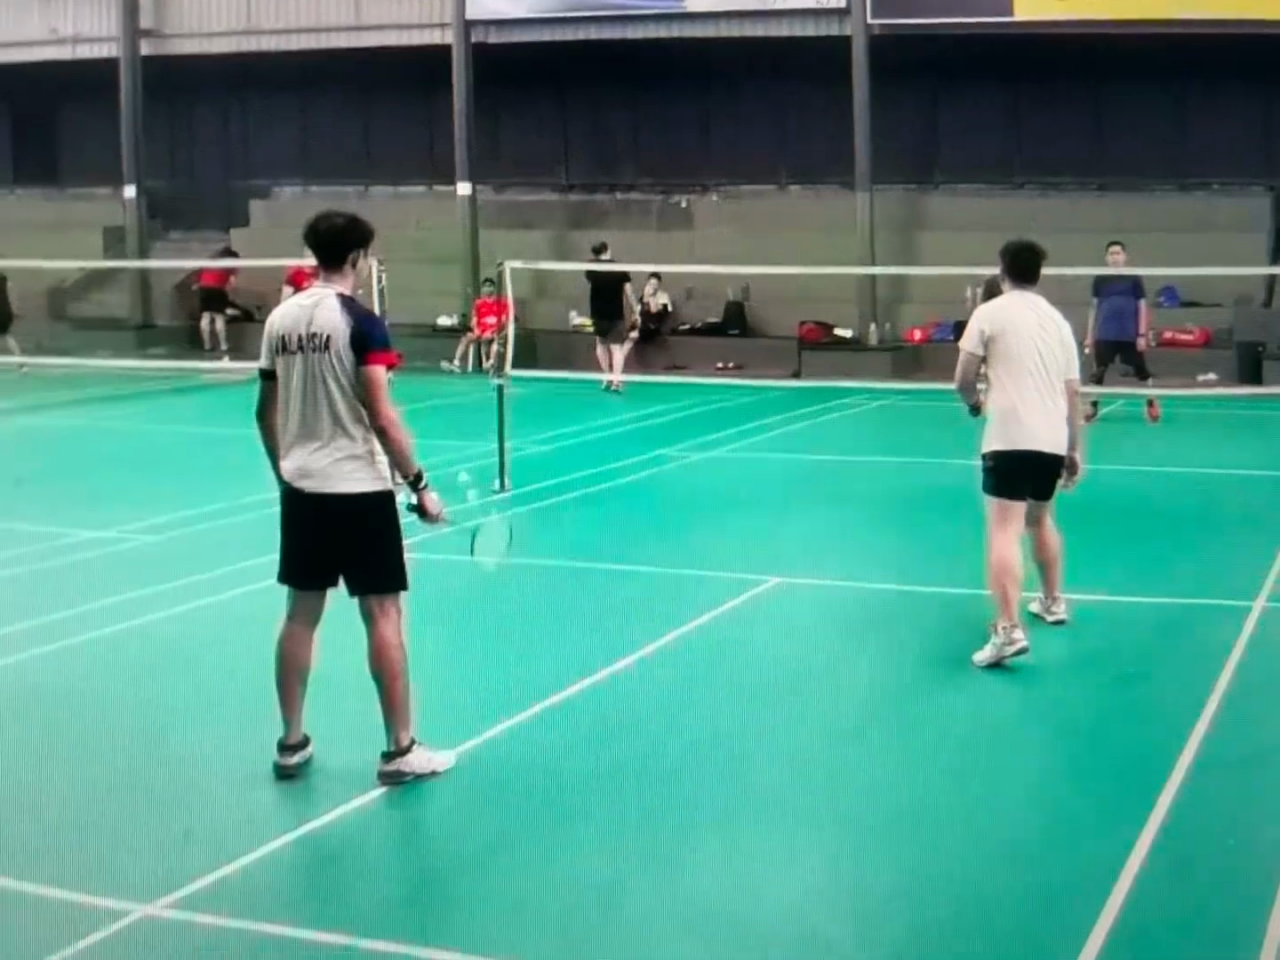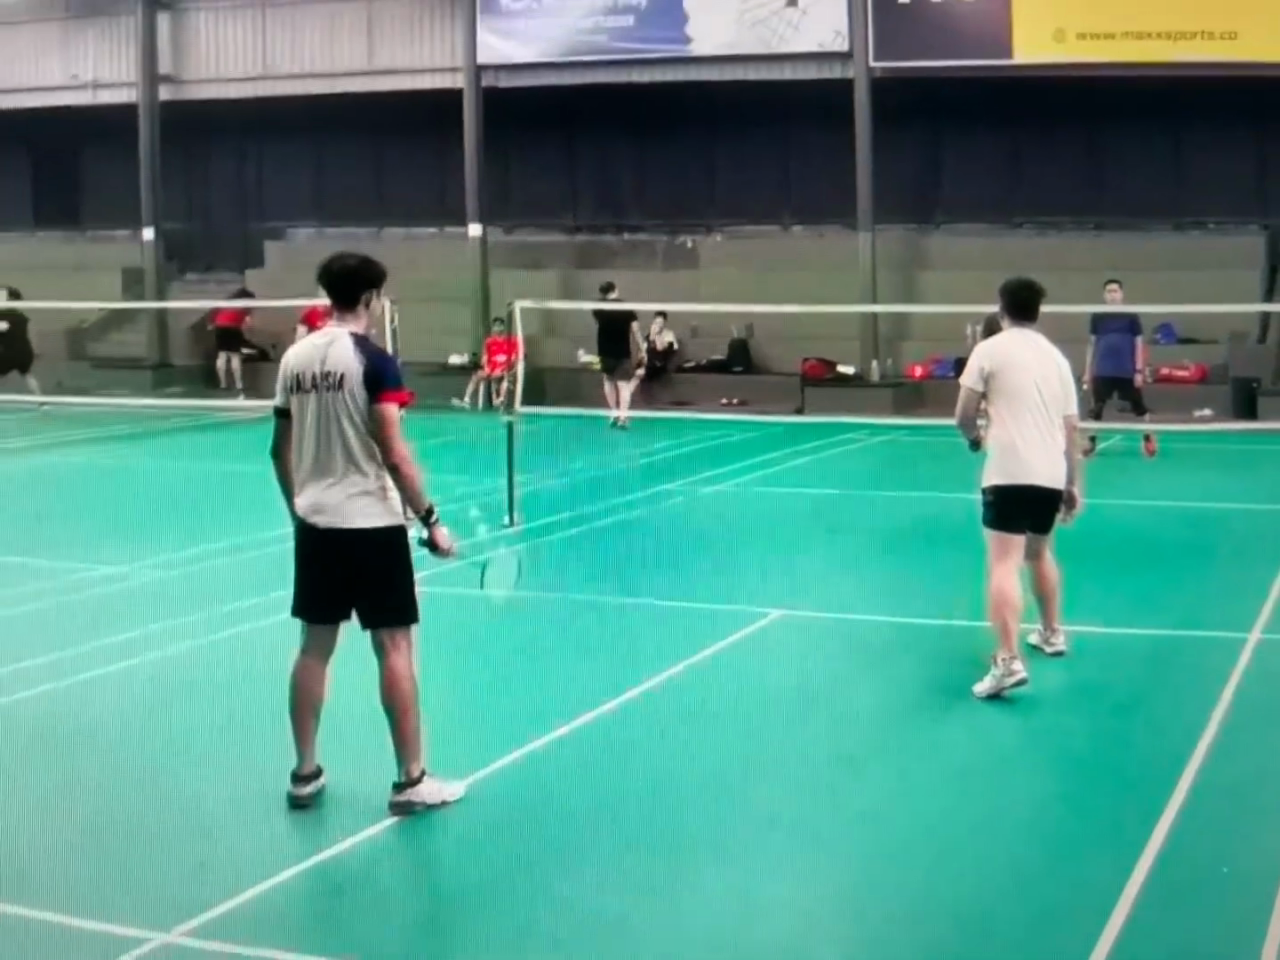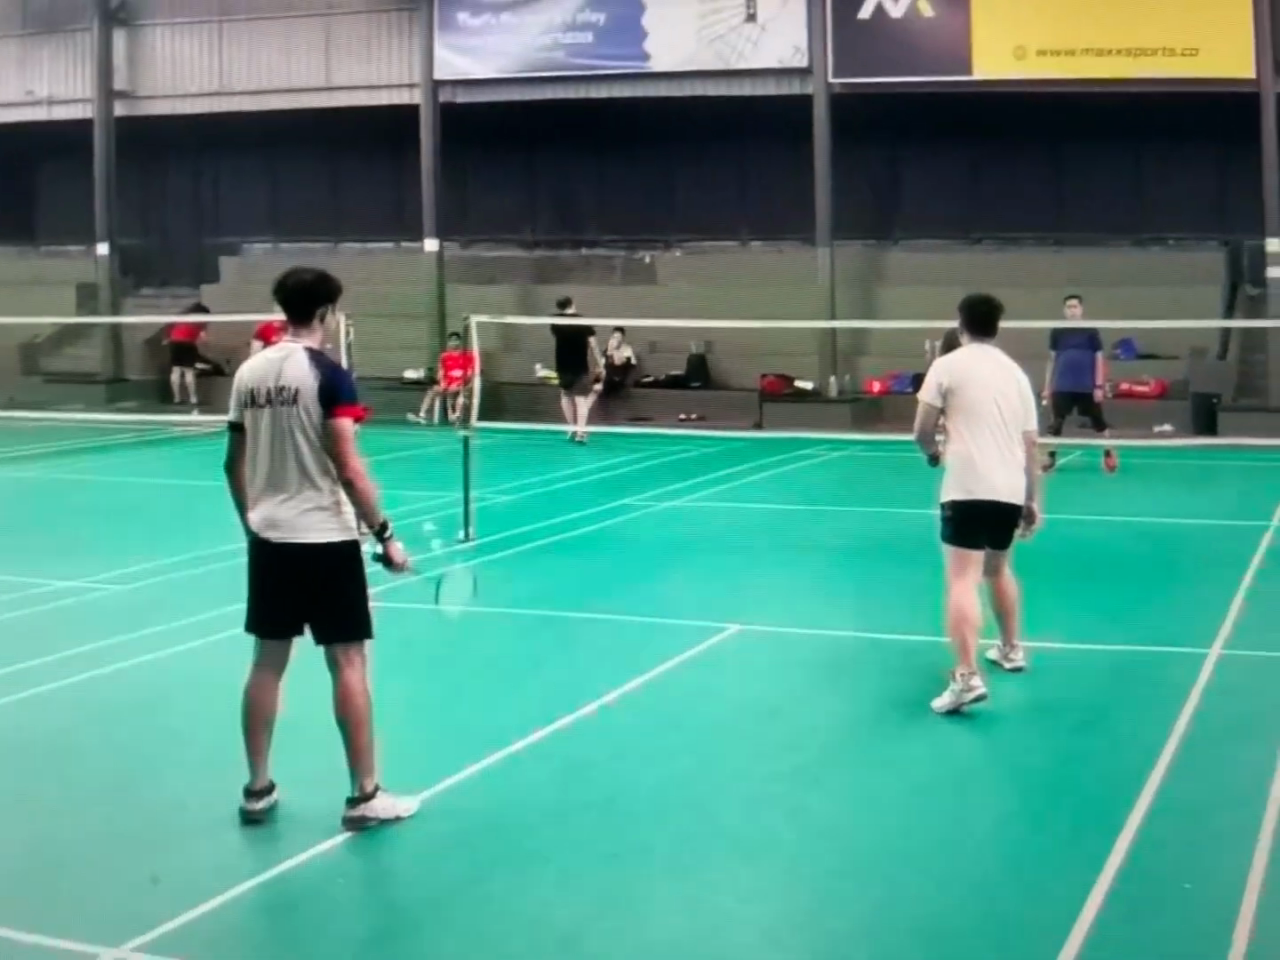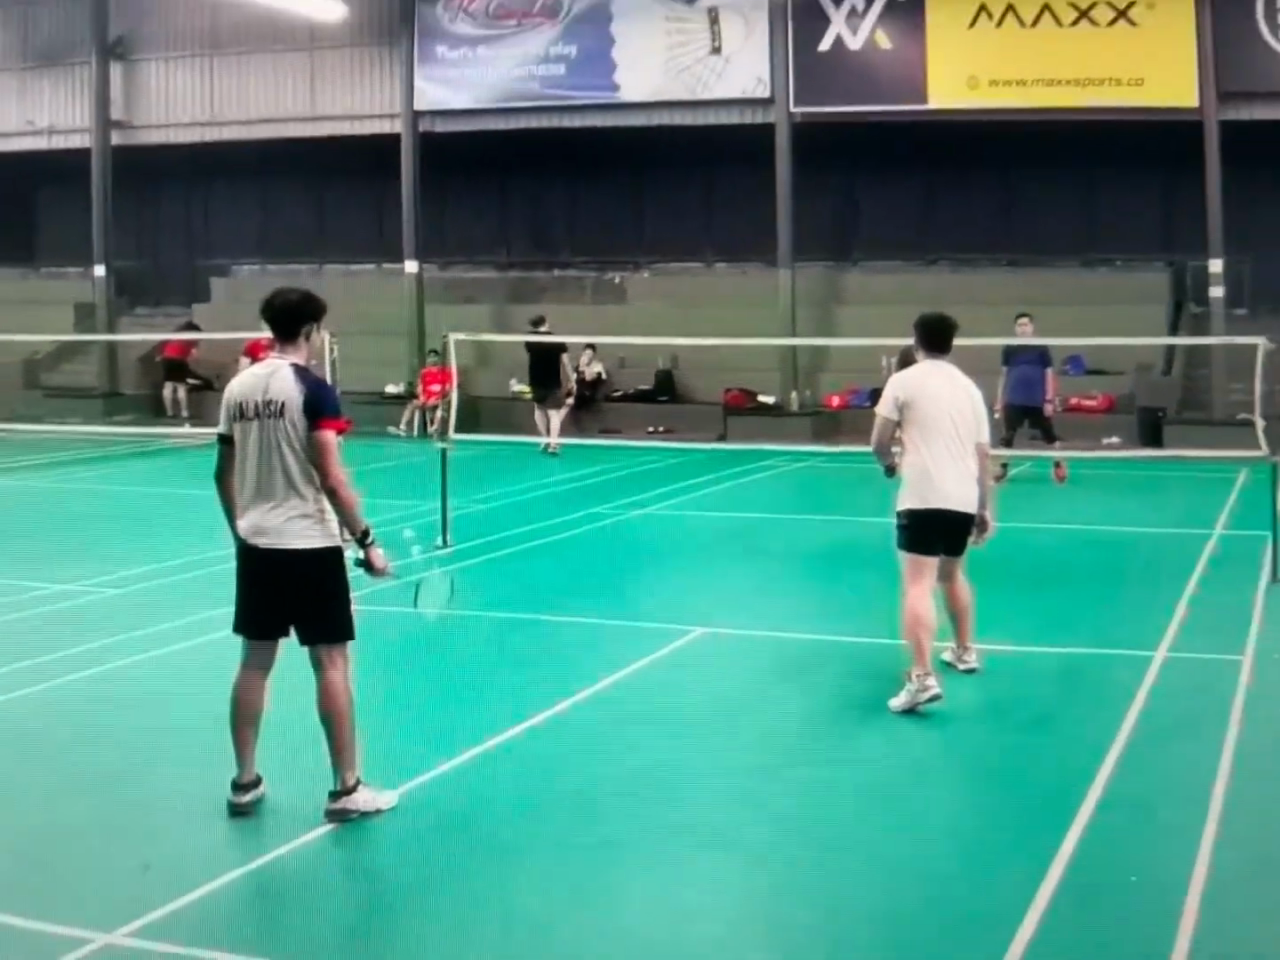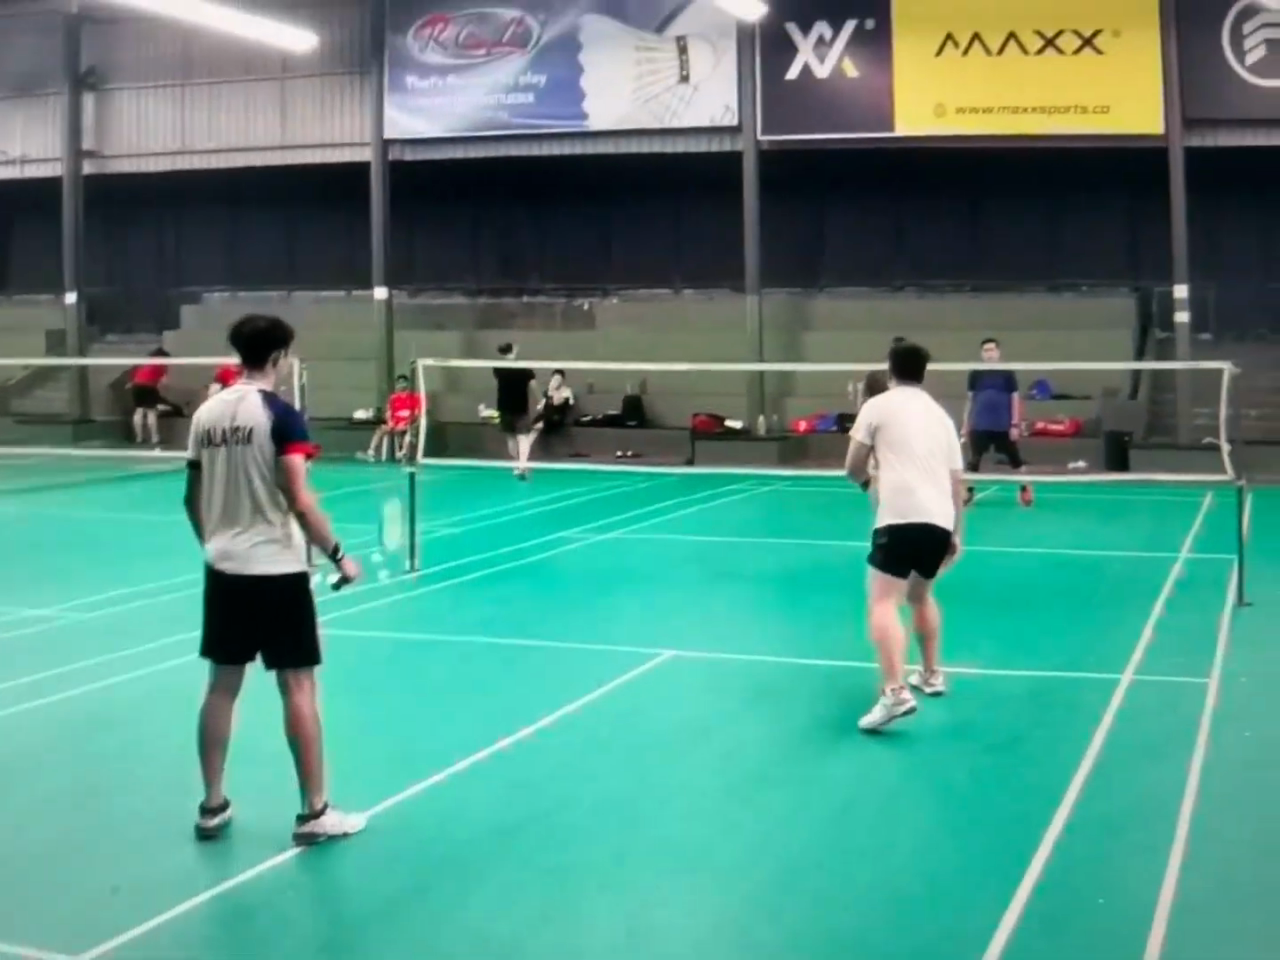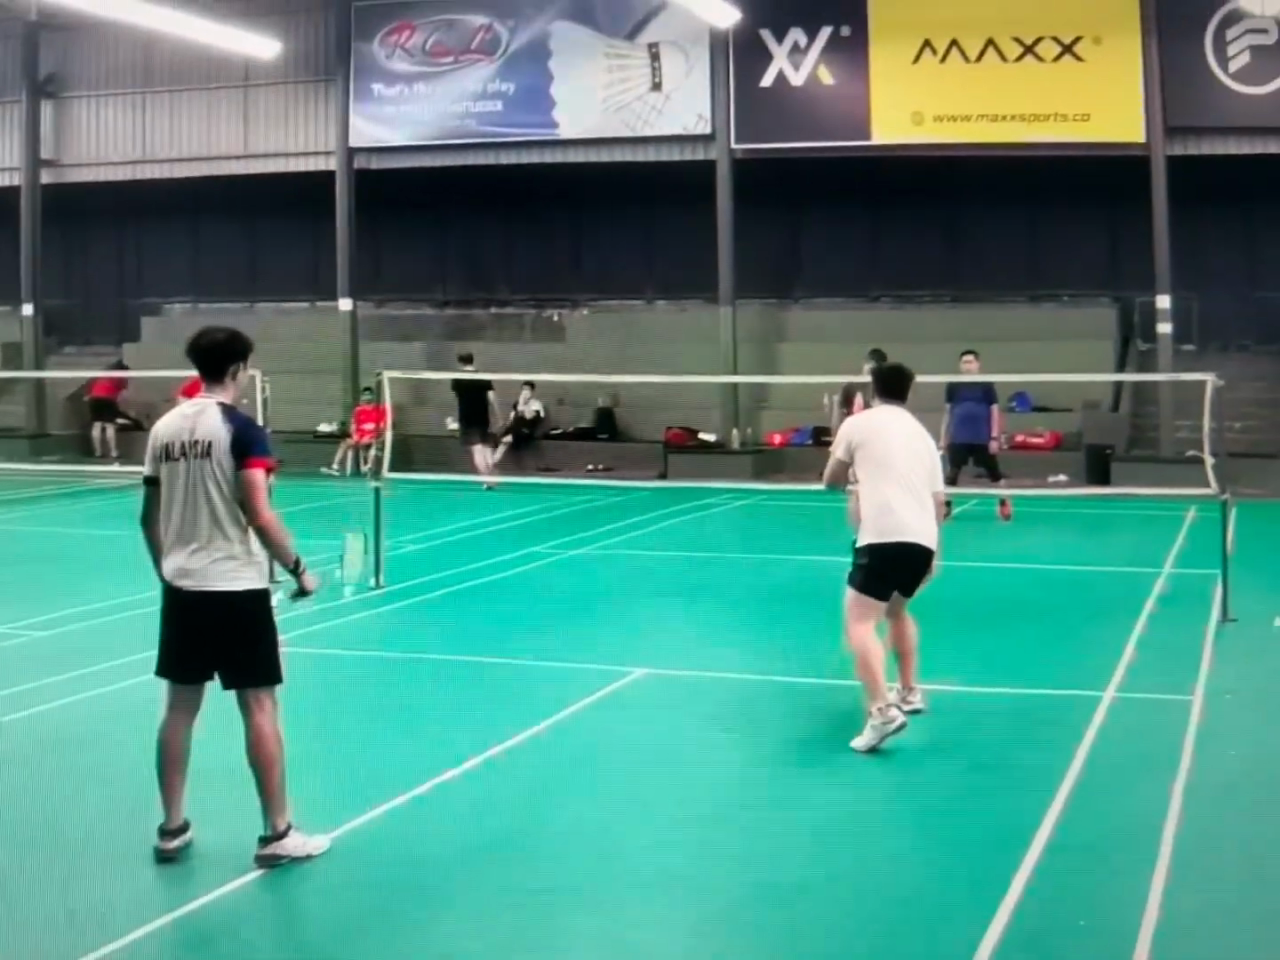
dt=0.3s
person 1, frame 1
left shoulder: (280, 318)
right shoulder: (360, 321)
left elbow: (266, 413)
right elbow: (382, 418)
right wrist: (420, 485)
left hip: (302, 487)
right hip: (358, 489)
left knee: (300, 613)
right knee: (383, 616)
left ankle: (291, 743)
right ankle: (400, 751)
person 1, frame 2
left shoulder: (295, 357)
right shoulder: (372, 360)
left elbow: (280, 450)
right elbow: (395, 456)
right wrist: (431, 520)
left hip: (315, 522)
right hip: (371, 524)
left knee: (315, 646)
right knee: (394, 648)
left ankle: (305, 772)
right ankle: (411, 780)
person 1, frame 3
left shoulder: (249, 372)
right shoulder: (328, 374)
left elbow: (234, 464)
right elbow: (349, 471)
right wrist: (385, 535)
left hip: (270, 538)
right hip: (325, 539)
left knee: (267, 662)
right knee: (348, 665)
left ankle: (257, 789)
right ankle: (365, 796)
person 1, frame 4
left shoulder: (238, 387)
right shoulder: (313, 389)
left elbow: (224, 475)
right elbow: (332, 480)
right wrist: (367, 542)
left hip: (257, 545)
right hip: (310, 545)
left knee: (254, 662)
right knee: (331, 664)
left ankle: (244, 782)
right ankle: (347, 789)
person 1, frame 5
left shoulder: (206, 413)
right shoulder: (280, 415)
left elbow: (193, 500)
right elbow: (300, 504)
right wrist: (338, 556)
left hip: (224, 569)
right hip: (276, 570)
left knee: (222, 686)
right knee: (298, 688)
left ankle: (212, 807)
right ankle: (314, 813)
person 1, frame 6
left shoulder: (164, 427)
right shoulder: (240, 428)
left elbow: (149, 518)
right elbow: (260, 519)
right wrist: (299, 570)
left hip: (182, 586)
right hip: (236, 588)
left knee: (180, 707)
right knee: (259, 709)
left ankle: (171, 828)
right ankle: (277, 834)
person 2, frame 1
left shoulder: (989, 312)
right shoulder: (1057, 319)
left elbow: (962, 380)
right elbow: (1073, 392)
left wrist: (975, 402)
right wrist: (1074, 449)
left hip: (1009, 440)
right hip: (1052, 441)
left knee: (1004, 531)
right knee: (1040, 519)
left ankle: (1009, 630)
right ankle: (1053, 602)
person 2, frame 2
left shoulder: (990, 349)
right shoulder: (1056, 356)
left elbow: (963, 416)
right elbow: (1070, 427)
left wrist: (976, 438)
right wrist: (1073, 483)
left hip: (1009, 474)
right hip: (1051, 475)
left knee: (1003, 565)
right knee: (1039, 552)
left ankle: (1008, 662)
right ankle: (1052, 633)
person 2, frame 3
left shoulder: (948, 365)
right shoulder: (1015, 372)
left elbow: (921, 431)
right elbow: (1030, 443)
left wrist: (934, 453)
right wrist: (1032, 499)
left hip: (968, 490)
right hip: (1010, 491)
left knee: (962, 580)
right knee: (998, 568)
left ankle: (967, 678)
right ankle: (1011, 649)
person 2, frame 4
left shoulder: (904, 380)
right shoulder: (969, 387)
left elbow: (878, 443)
right elbow: (983, 454)
left wrist: (891, 464)
right wrist: (984, 508)
left hip: (923, 499)
right hip: (963, 500)
left knee: (917, 586)
right knee: (952, 573)
left ankle: (922, 678)
right ankle: (965, 651)
person 2, frame 5
left shoulder: (878, 406)
right shoulder: (939, 414)
left elbow: (853, 468)
right elbow: (957, 480)
left wrist: (866, 480)
right wrist: (954, 534)
left hip: (902, 518)
right hip: (940, 520)
left knee: (882, 604)
right knee: (920, 594)
left ankle: (895, 692)
right ankle: (930, 674)
person 2, frame 6
left shoulder: (858, 423)
right shoulder: (922, 433)
left elbow: (831, 481)
right elbow: (938, 500)
left wrist: (854, 473)
right wrist: (930, 553)
left hip: (884, 537)
right hip: (922, 539)
left knee: (859, 623)
right knee: (897, 610)
left ankle: (882, 711)
right ankle: (909, 692)
